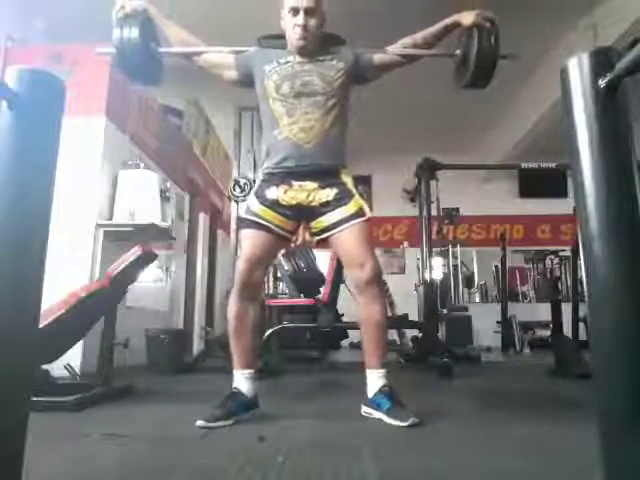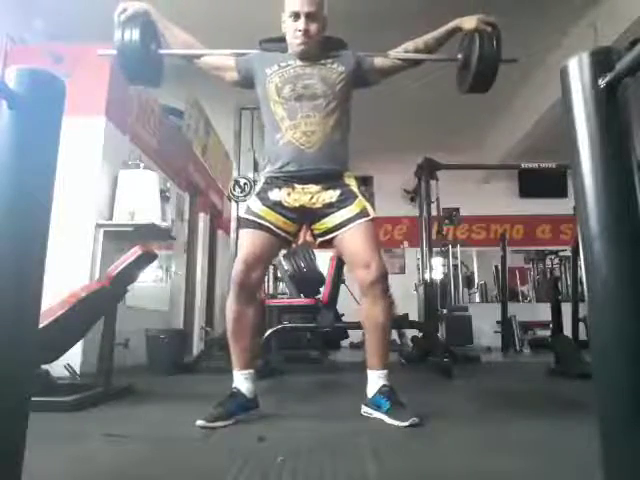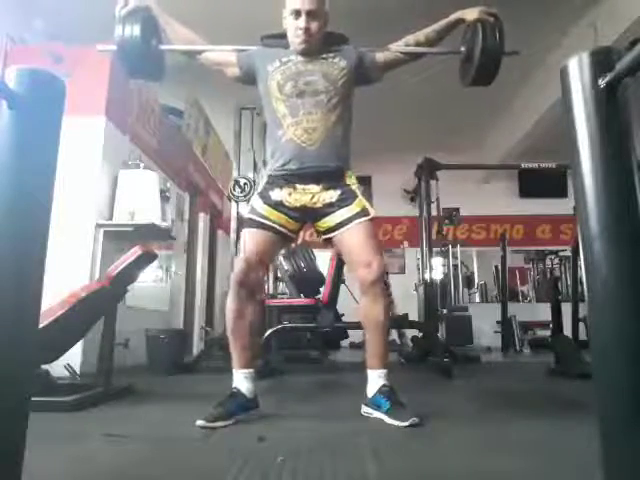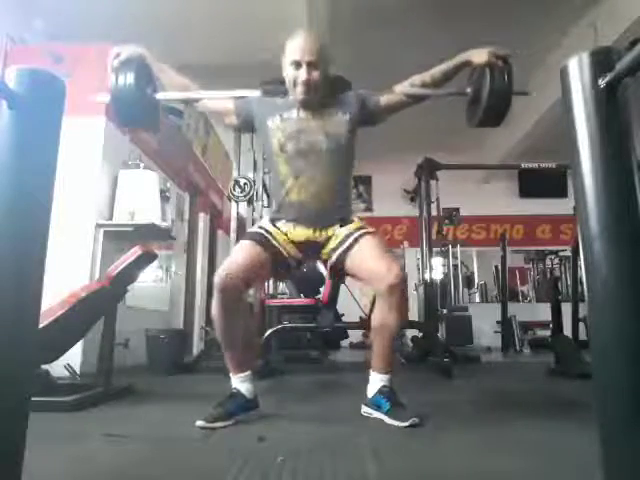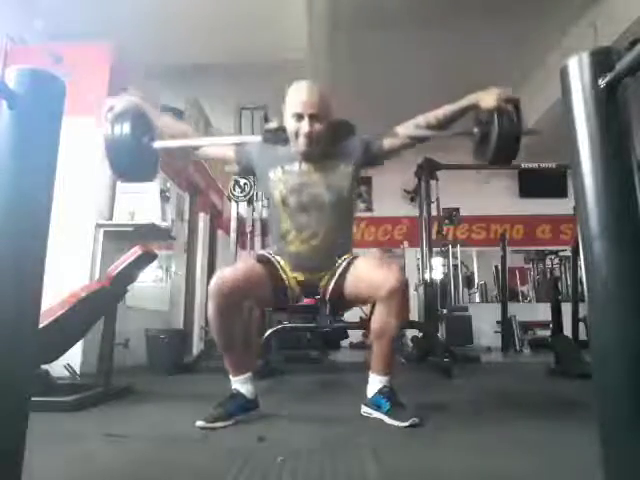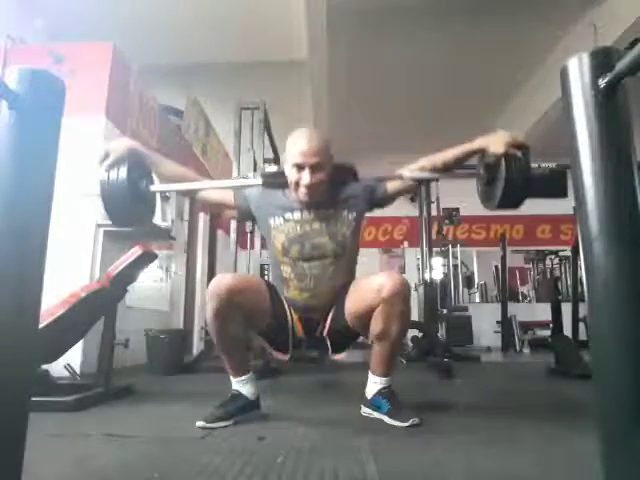
dt=0.3s
person 1, frame 1
left shoulder: (345, 60)
right shoulder: (259, 61)
left elbow: (402, 51)
right elbow: (198, 52)
left hip: (330, 183)
right hip: (276, 183)
left knee: (367, 276)
right knee: (245, 278)
left ankle: (376, 391)
right ankle: (243, 390)
person 1, frame 2
left shoulder: (347, 64)
right shoulder: (261, 64)
left elbow: (405, 54)
right elbow: (198, 54)
left hip: (334, 185)
right hip: (278, 186)
left knee: (373, 277)
right knee: (242, 279)
left ankle: (378, 391)
right ankle: (243, 390)
person 1, frame 3
left shoulder: (348, 59)
right shoulder: (263, 59)
left elbow: (406, 48)
right elbow: (201, 50)
left hip: (334, 184)
right hip: (280, 184)
left knee: (372, 275)
right knee: (244, 276)
left ankle: (378, 391)
right ankle: (242, 390)
person 1, frame 4
left shoulder: (350, 106)
right shoulder: (262, 109)
left elbow: (410, 89)
right elbow: (197, 97)
left wrist: (465, 59)
right wrist: (145, 58)
left hip: (338, 227)
right hip: (282, 227)
left knee: (391, 279)
right knee: (226, 280)
left ankle: (378, 392)
right ankle: (242, 391)
person 1, frame 5
left shoulder: (353, 149)
right shoulder: (263, 154)
left elbow: (414, 129)
right elbow: (196, 141)
left wrist: (474, 100)
right wrist: (141, 105)
left hip: (336, 267)
right hip: (283, 267)
left knee: (392, 283)
right knee: (223, 287)
left ankle: (378, 391)
right ankle: (242, 391)
person 1, frame 6
left shoulder: (355, 196)
right shoulder: (263, 201)
left elbow: (419, 170)
right elbow: (193, 185)
left wrist: (482, 144)
right wrist: (138, 150)
left hip: (340, 314)
right hip: (283, 315)
left knee: (393, 286)
right knee: (222, 290)
left ankle: (378, 392)
right ankle: (244, 392)
